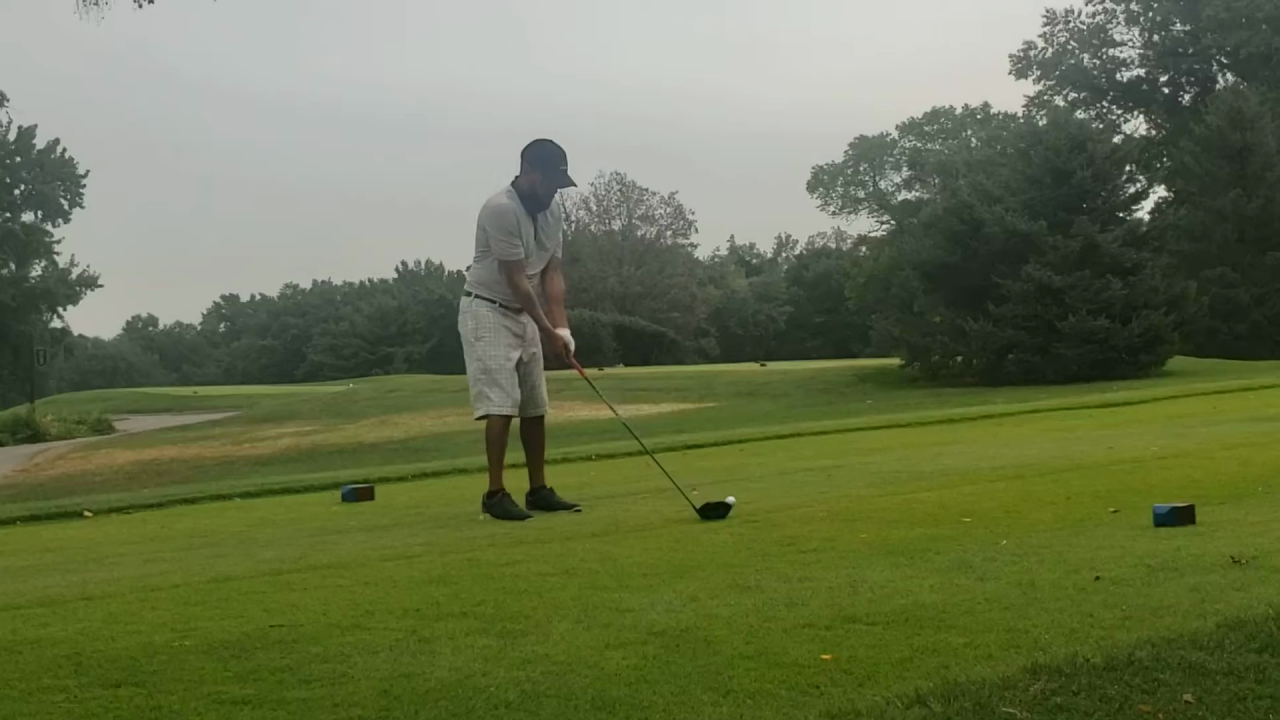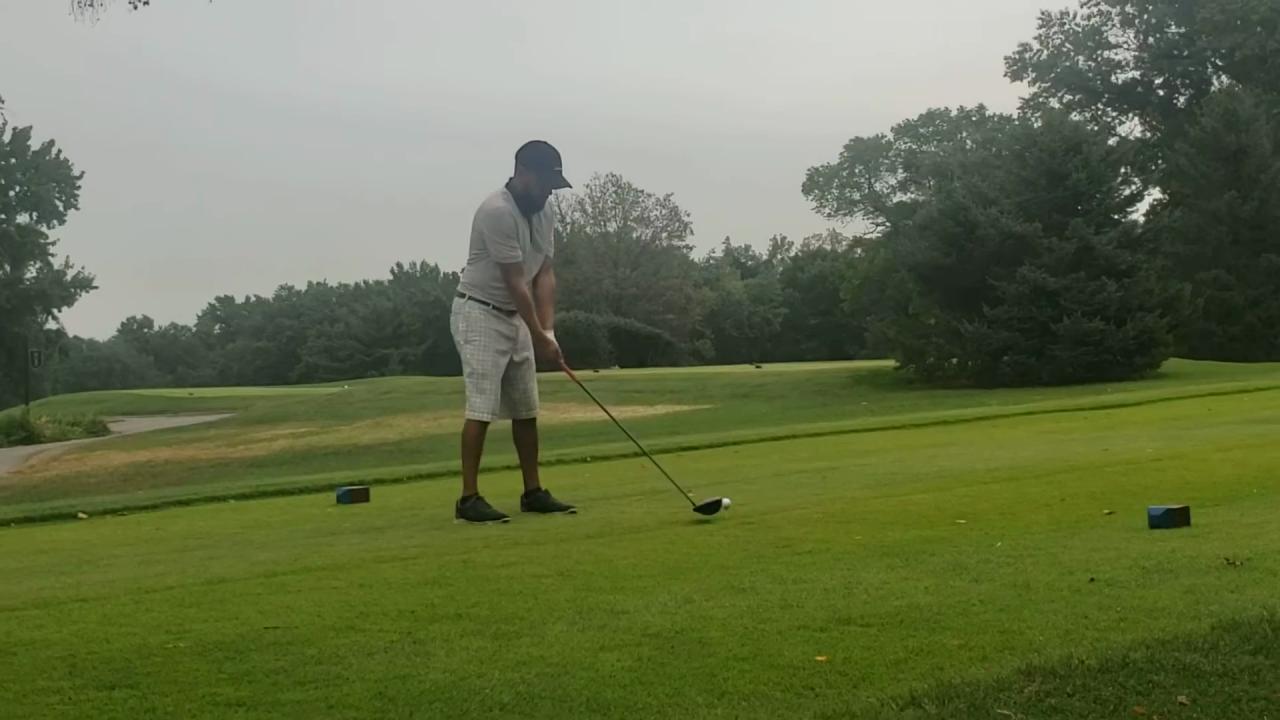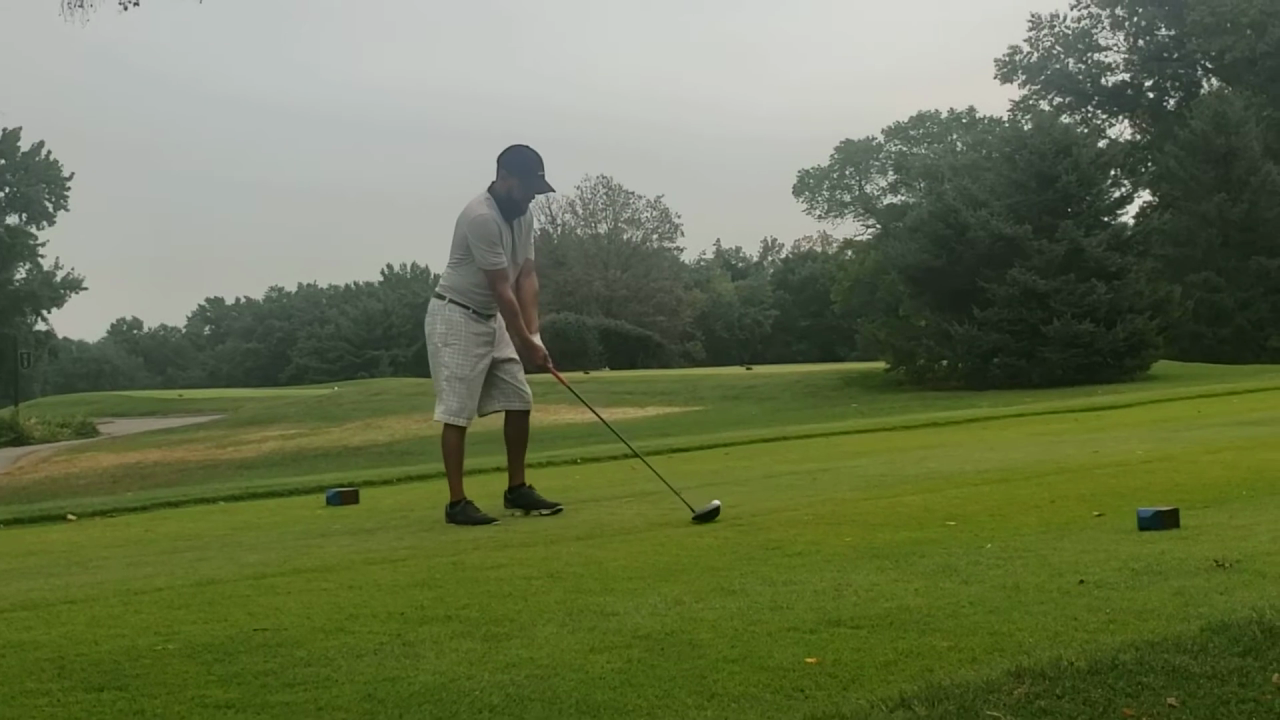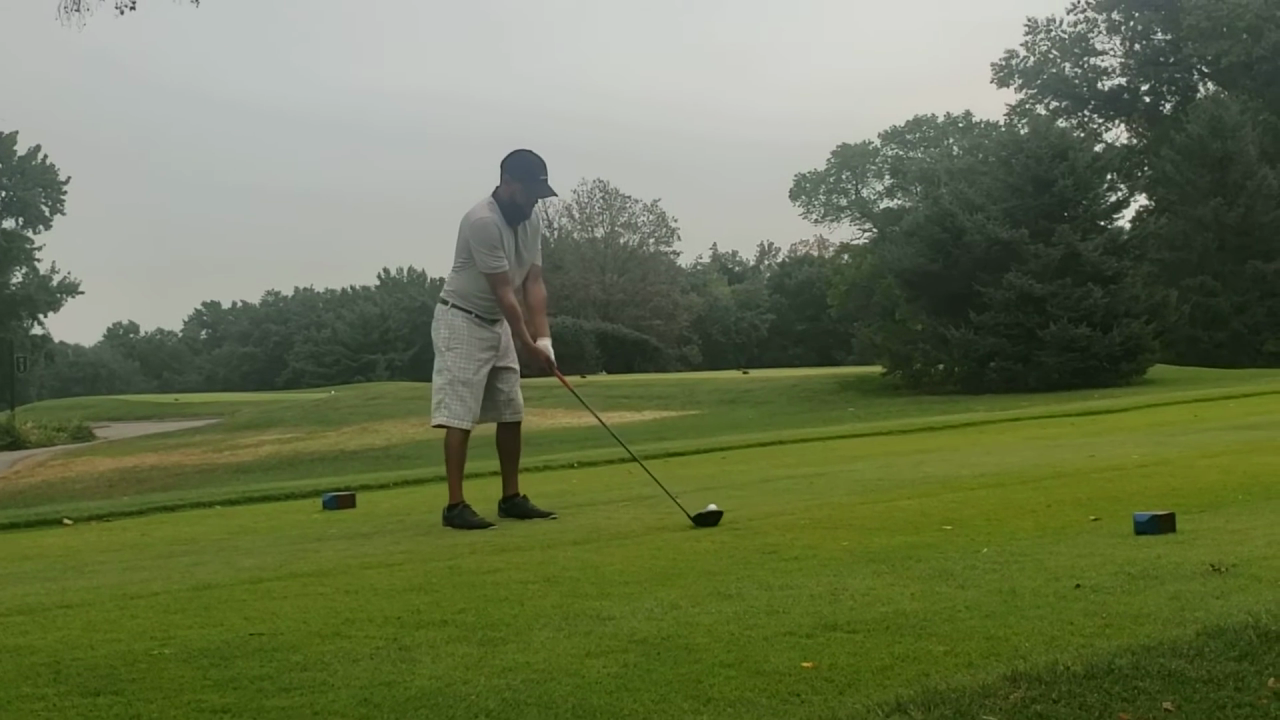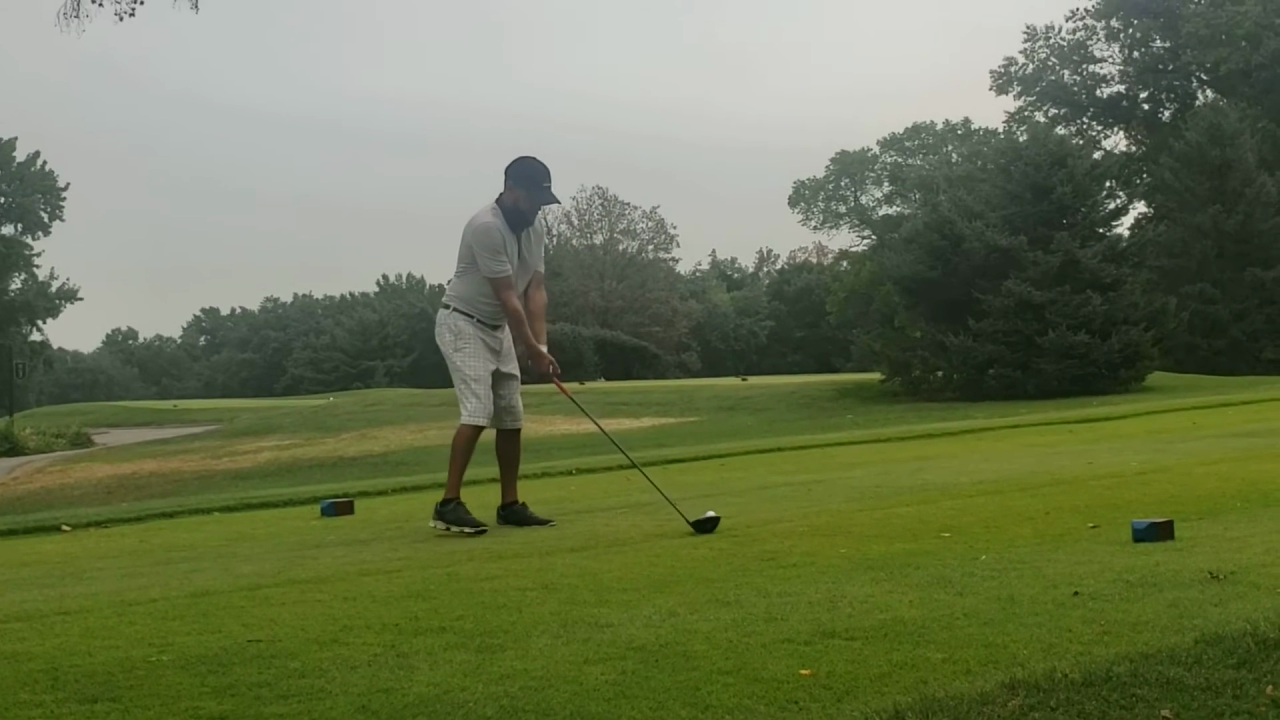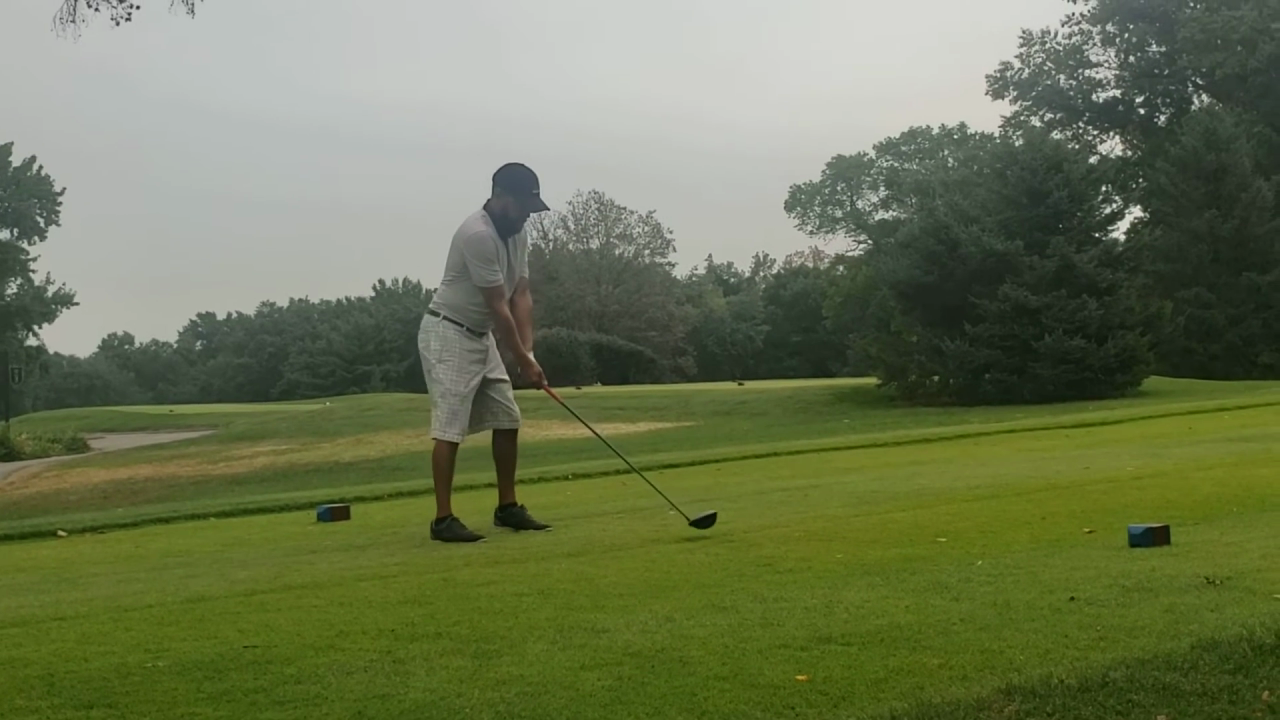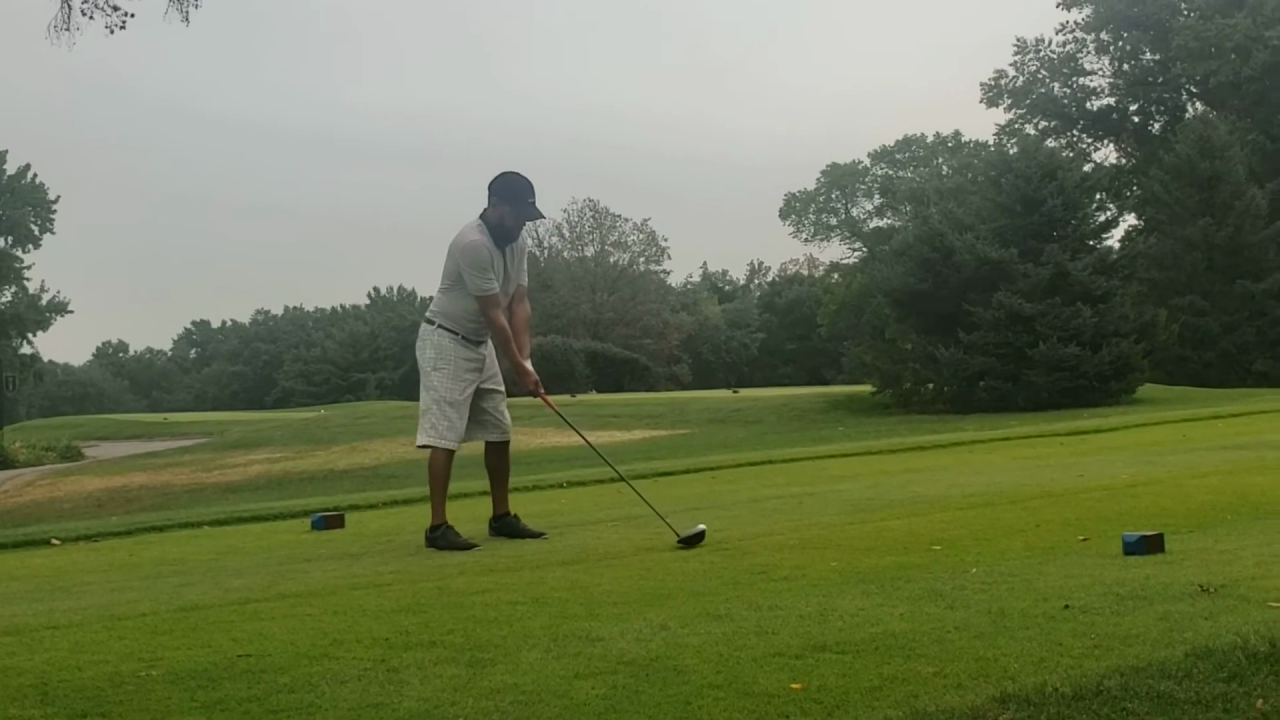
dt=0.3s
person 1, frame 1
left shoulder: (552, 211)
right shoulder: (501, 209)
left elbow: (552, 274)
right elbow: (516, 279)
left wrist: (561, 327)
right wrist: (547, 331)
left hip: (522, 315)
right hip: (487, 311)
left knee: (535, 406)
right knee: (503, 401)
left ankle: (538, 490)
right ankle: (495, 493)
person 1, frame 2
left shoulder: (544, 212)
right shoulder: (497, 211)
left elbow: (544, 275)
right elbow: (515, 283)
left wrist: (548, 330)
right wrist: (540, 338)
left hip: (513, 317)
right hip: (479, 313)
left knee: (526, 409)
right knee: (482, 406)
left ankle: (533, 492)
right ankle: (468, 498)
person 1, frame 3
left shoulder: (523, 215)
right shoulder: (481, 217)
left elbow: (526, 277)
right elbow: (502, 289)
left wrist: (534, 333)
right wrist: (526, 344)
left hip: (491, 319)
right hip: (456, 317)
left knee: (518, 400)
right knee: (457, 410)
left ankle: (517, 489)
right ankle: (457, 502)
person 1, frame 4
left shoulder: (530, 221)
right shoulder: (482, 222)
left elbow: (533, 283)
right elbow: (503, 292)
left wrist: (543, 338)
right wrist: (528, 345)
left hip: (496, 325)
right hip: (461, 322)
left knee: (510, 412)
right knee: (462, 414)
left ankle: (511, 498)
right ankle: (455, 505)
person 1, frame 5
left shoulder: (535, 228)
right shoulder: (486, 227)
left elbow: (535, 289)
right elbow: (507, 296)
left wrist: (541, 344)
right wrist: (533, 349)
left hip: (498, 329)
right hip: (462, 325)
left knee: (511, 418)
right knee: (478, 412)
left ankle: (510, 505)
right ankle: (449, 502)
person 1, frame 6
left shoulder: (517, 234)
right shoulder: (478, 235)
left elbow: (521, 295)
right elbow: (498, 307)
left wrist: (529, 351)
right wrist: (523, 360)
left hip: (481, 336)
right hip: (449, 334)
left knee: (507, 419)
right knee: (450, 427)
left ankle: (507, 508)
right ankle: (443, 518)
person 1, frame 7
left shoulder: (516, 243)
right shoulder: (473, 244)
left elbow: (519, 304)
right elbow: (493, 315)
left wrist: (526, 360)
right wrist: (520, 369)
left hip: (479, 345)
right hip: (445, 342)
left knee: (499, 432)
right knee: (445, 435)
left ankle: (501, 517)
right ankle: (438, 526)
